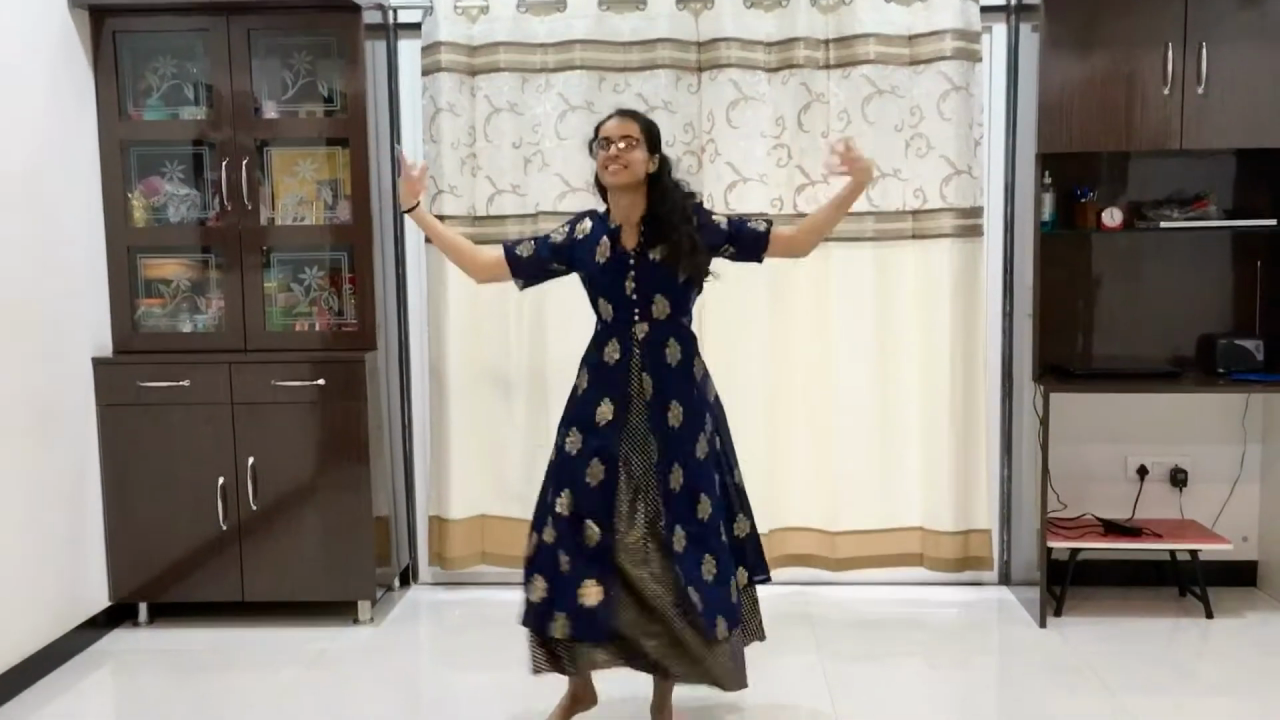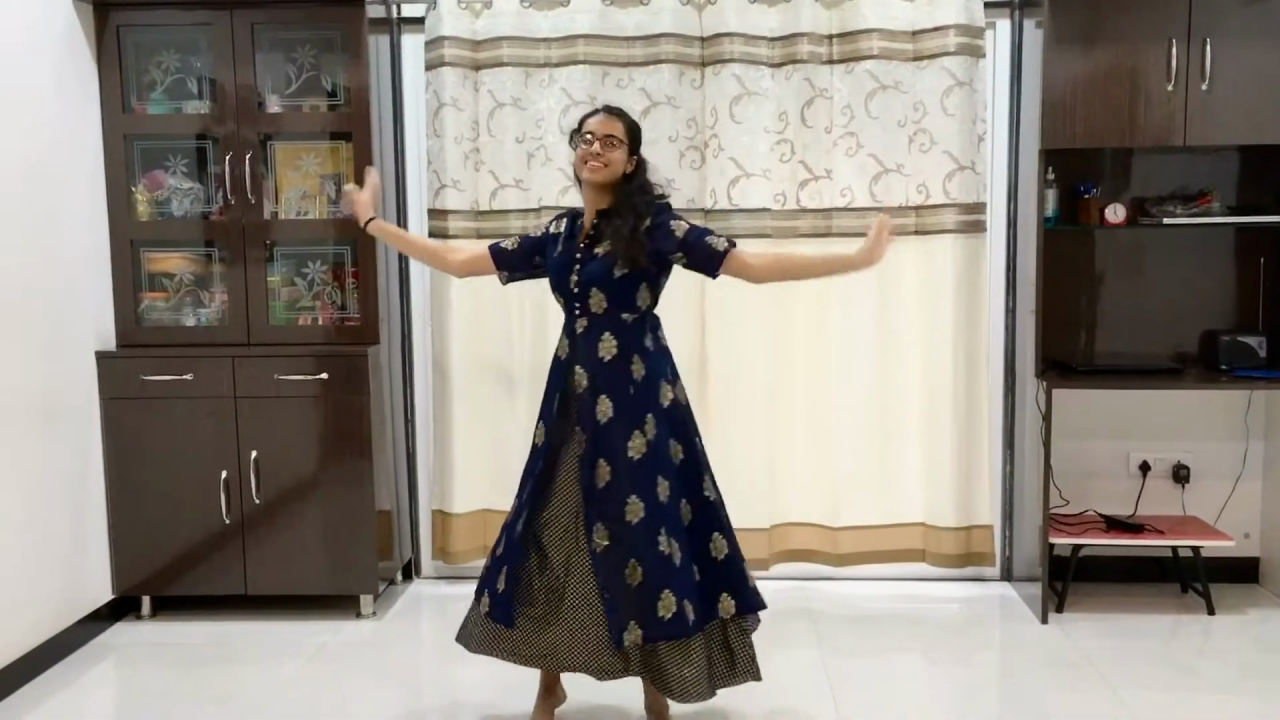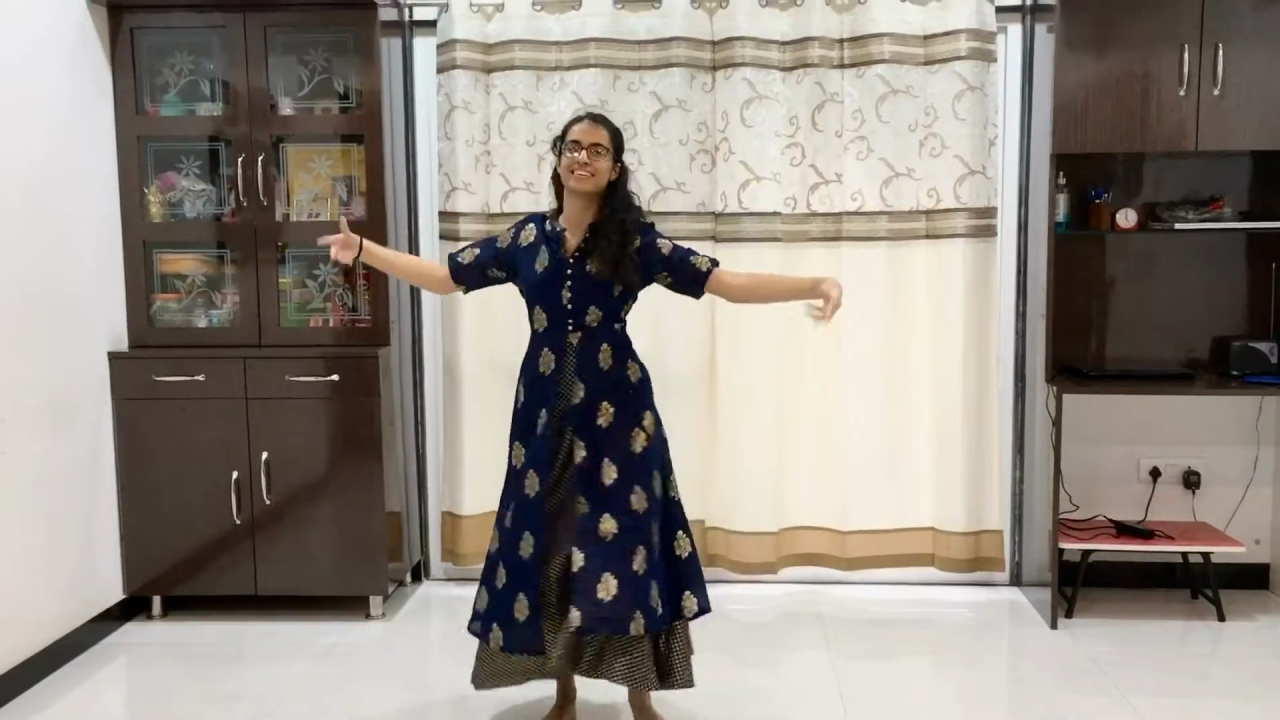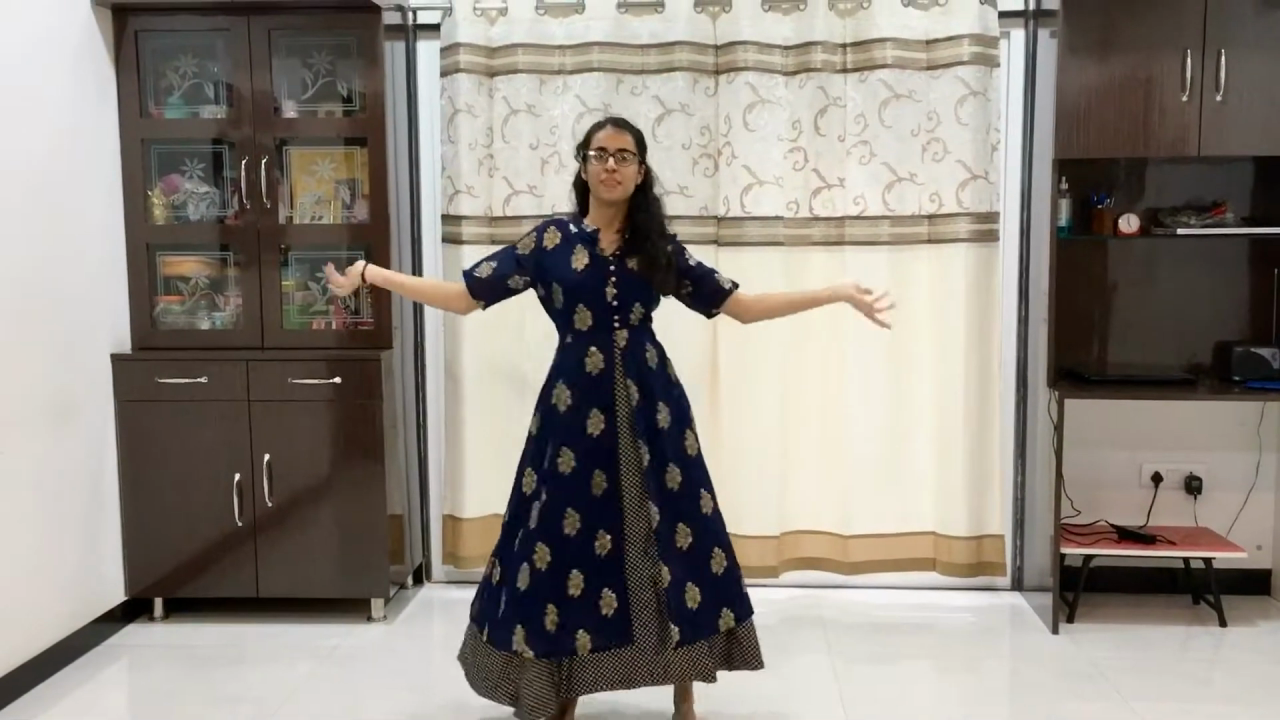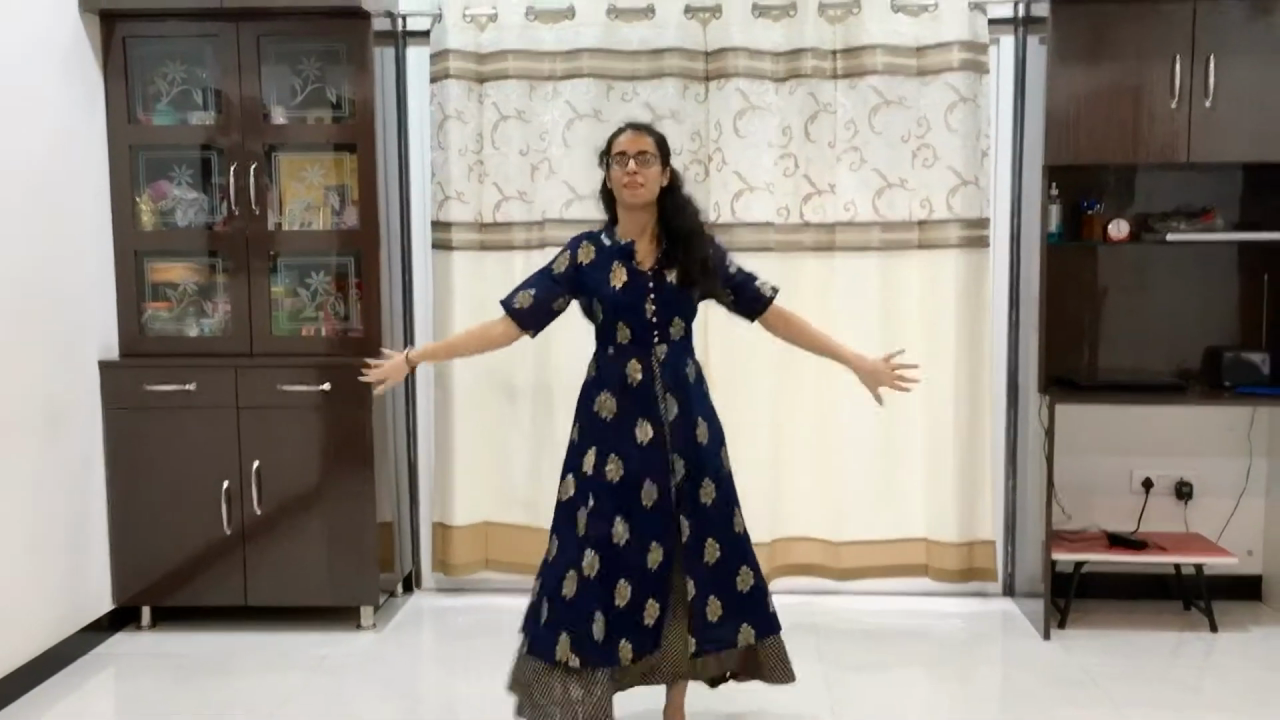
dt=0.4s
person 1, frame 1
left shoulder: (693, 225)
right shoulder: (581, 234)
left elbow: (795, 242)
right elbow: (481, 265)
left wrist: (849, 191)
right wrist: (416, 208)
left hip: (677, 400)
right hip: (603, 401)
left knee: (680, 542)
right knee: (586, 538)
person 1, frame 2
left shoulder: (655, 224)
right shoulder: (559, 232)
left elbow: (750, 265)
right elbow: (459, 261)
left wrist: (852, 261)
right wrist: (375, 224)
left hip: (636, 397)
right hip: (573, 399)
left knee: (644, 536)
right knee: (548, 532)
person 1, frame 3
left shoulder: (635, 240)
right shoulder: (525, 237)
left elbow: (727, 283)
right elbow: (444, 277)
left wrist: (810, 285)
right wrist: (361, 252)
left hip: (615, 402)
right hip: (544, 404)
left knee: (621, 541)
right knee: (543, 541)
person 1, frame 4
left shoulder: (660, 248)
right shoulder: (550, 241)
left elbow: (740, 304)
right elbow: (462, 294)
left wrist: (836, 295)
right wrist: (370, 276)
left hip: (654, 407)
right hip: (577, 407)
left knee: (677, 545)
right knee: (566, 542)
person 1, frame 5
left shoulder: (696, 249)
right shoulder: (585, 254)
left elbow: (767, 310)
right elbow: (509, 323)
left wrist: (858, 362)
right wrist: (419, 356)
left hip: (685, 418)
right hip: (612, 421)
left knee: (699, 556)
right knee: (602, 555)
